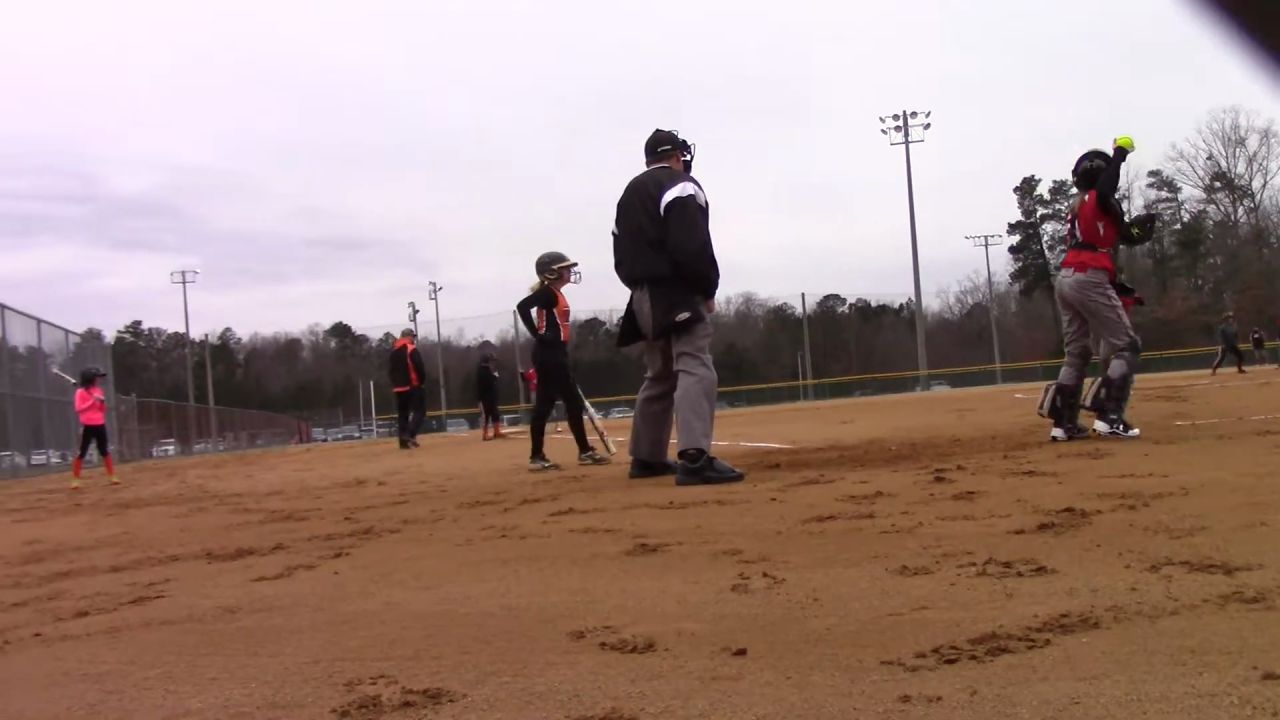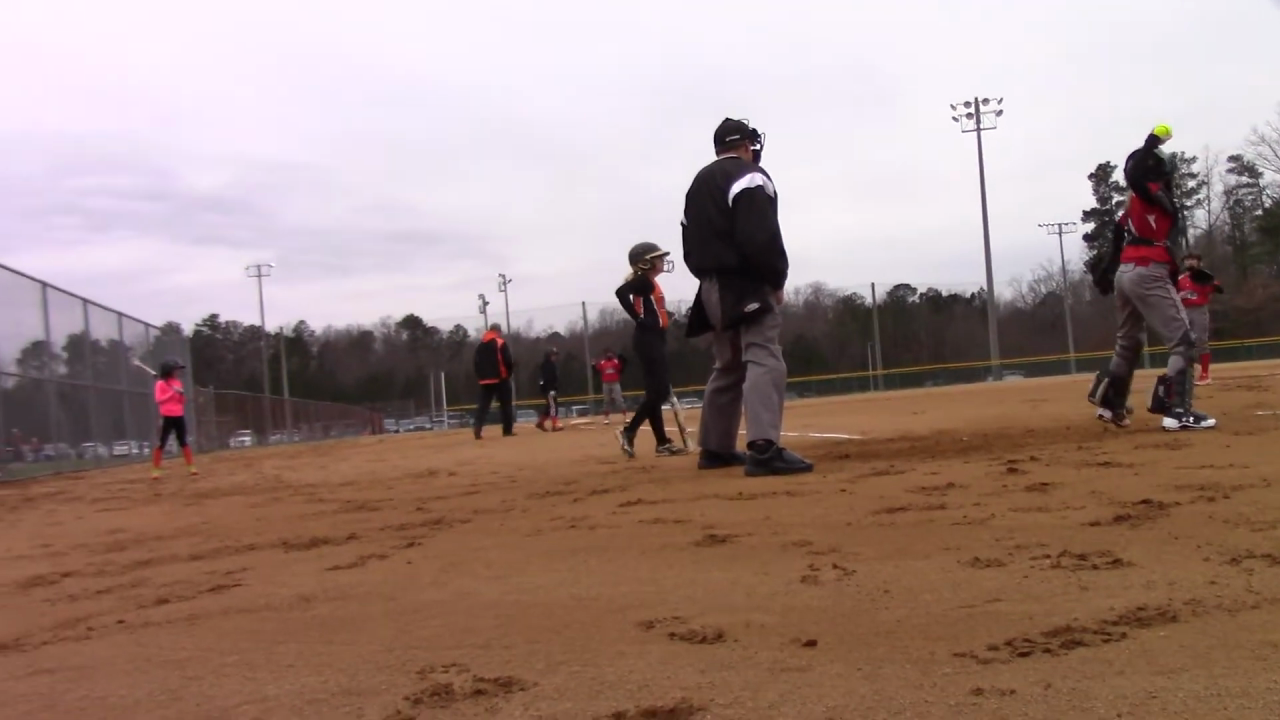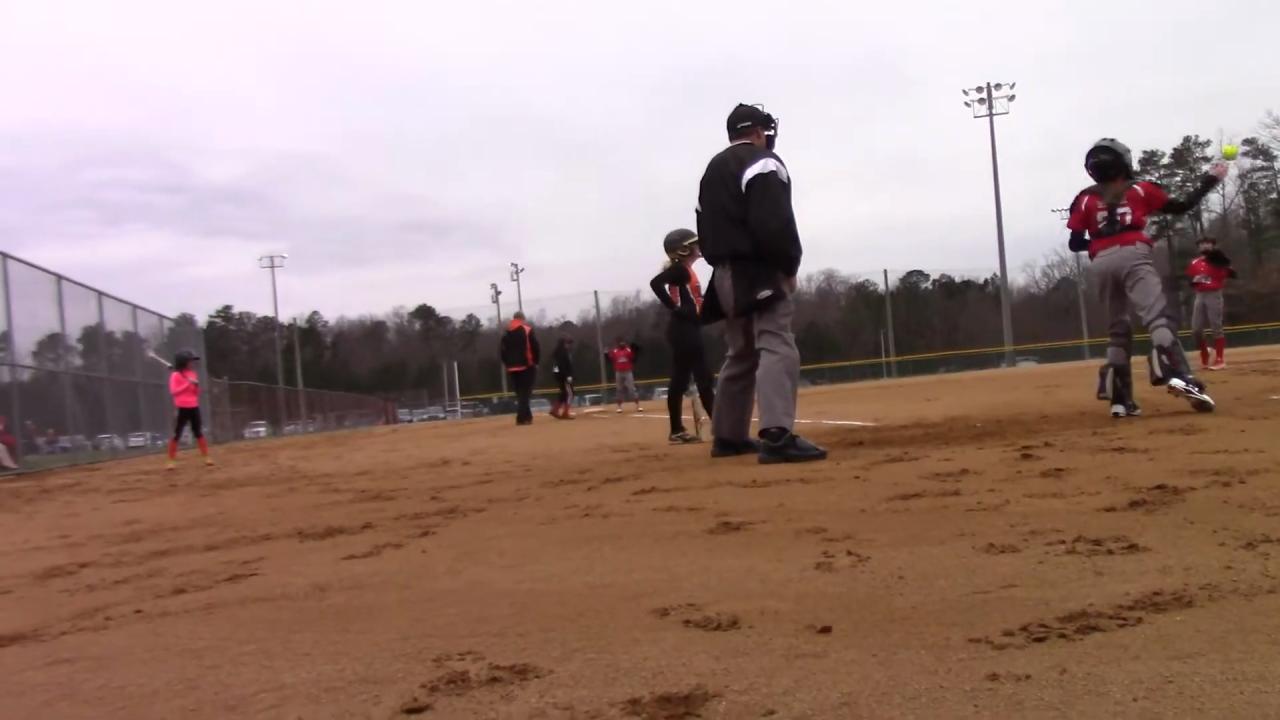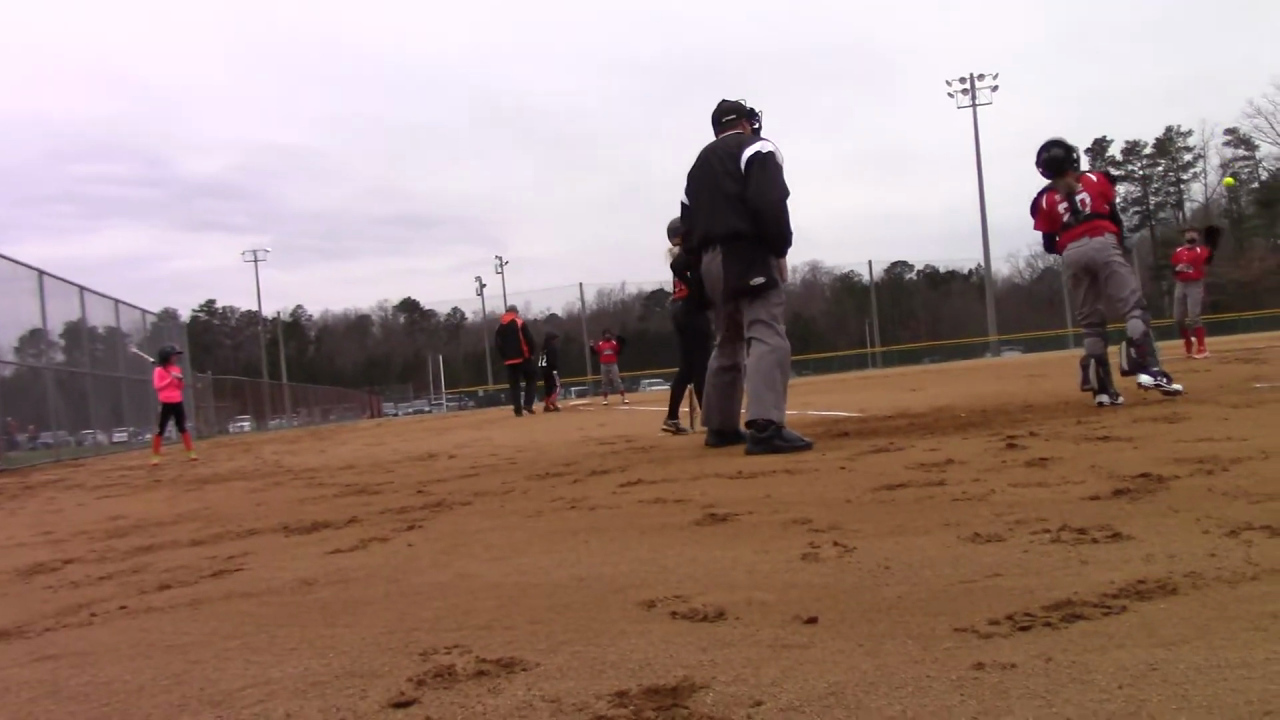
dt=0.4s
person 1, frame 1
left shoulder: (628, 195)
right shoulder: (681, 186)
left elbow: (621, 254)
right elbow: (692, 246)
left wrist: (640, 286)
right wrist: (708, 289)
left hip: (644, 298)
right hip: (676, 294)
left knee: (659, 376)
right knee: (695, 369)
left ankle: (646, 456)
right ankle: (695, 458)
person 1, frame 2
left shoulder: (697, 185)
right shoulder: (749, 177)
left elbow: (690, 244)
right elbow: (760, 238)
left wrist: (710, 277)
right wrist: (777, 280)
left hip: (712, 289)
right hip: (745, 285)
left knee: (728, 367)
right knee: (764, 361)
left ankle: (715, 448)
right ankle: (764, 449)
person 1, frame 3
left shoulder: (712, 171)
right shoulder: (762, 163)
left elbow: (705, 231)
right elbow: (774, 224)
left wrist: (723, 264)
right wrist: (790, 267)
left hip: (725, 275)
right hip: (758, 272)
left knee: (741, 355)
right knee: (777, 348)
left ankle: (728, 436)
right ankle: (777, 436)
person 1, frame 4
left shoulder: (699, 166)
right shoulder: (755, 148)
left elbow: (687, 227)
right elbow: (770, 202)
left wrist: (706, 260)
right wrist: (780, 248)
left hip: (712, 261)
right hip: (748, 257)
left knee: (727, 346)
right knee: (766, 337)
left ankle: (721, 427)
right ankle: (764, 428)
person 2, frame 1
left shoulder: (1078, 206)
right shoulder: (1101, 201)
right elbow: (1102, 190)
left wrist: (1125, 234)
right wrist: (1118, 155)
left hip: (1065, 279)
right hip: (1090, 280)
left knee: (1076, 353)
right knee: (1126, 346)
left ankle: (1063, 421)
right ankle: (1109, 417)
person 2, frame 2
left shoulder: (1134, 202)
right shoulder: (1151, 196)
left elbow: (1118, 233)
right elbow: (1140, 182)
right wrist: (1152, 144)
left hip: (1124, 274)
right hip: (1149, 275)
left knee: (1128, 343)
right knee: (1180, 341)
left ankle: (1111, 404)
right ankle: (1177, 411)
person 2, frame 3
left shoulder: (1085, 199)
right shoulder: (1140, 189)
left elbow: (1075, 244)
right elbow: (1182, 207)
right wrist: (1210, 180)
left hip: (1101, 262)
right hip: (1133, 255)
left knee: (1118, 330)
right knee: (1159, 317)
left ankle: (1120, 399)
right ankle: (1180, 376)
person 2, frame 4
left shoulder: (1045, 199)
right shoulder: (1095, 180)
left elbow: (1050, 245)
right elbow: (1114, 217)
left hip: (1073, 255)
right hip: (1103, 246)
left knee: (1091, 323)
right knee: (1135, 310)
left ankle: (1102, 389)
right ankle: (1148, 370)
person 3, frame 1
left shoulder: (557, 295)
right shoulder: (547, 293)
right elbow: (522, 306)
right wrist: (537, 334)
left hip: (557, 355)
right hip: (548, 354)
left knee: (574, 403)
right knee: (544, 404)
left ankle: (585, 451)
right ankle: (536, 456)
person 3, frame 2
left shoulder: (651, 284)
right shoulder: (643, 281)
right elbow: (620, 292)
right wrist: (638, 318)
left hip: (654, 340)
right hip: (647, 340)
left knee: (657, 391)
right knee: (658, 390)
left ankle: (661, 442)
right ankle: (629, 431)
person 3, frame 3
left shoulder: (686, 270)
right shoulder: (679, 269)
right elbow: (656, 283)
right wrist: (674, 308)
left hip: (685, 328)
right hip: (684, 328)
left knee: (679, 380)
right knee: (704, 378)
left ankle: (677, 430)
person 3, frame 4
left shoulder: (679, 256)
right shoulder: (688, 254)
right elbow: (678, 267)
right wrist: (695, 290)
left hip: (680, 311)
right hip: (694, 312)
left knee: (687, 367)
right knee: (701, 367)
left ankle: (672, 418)
